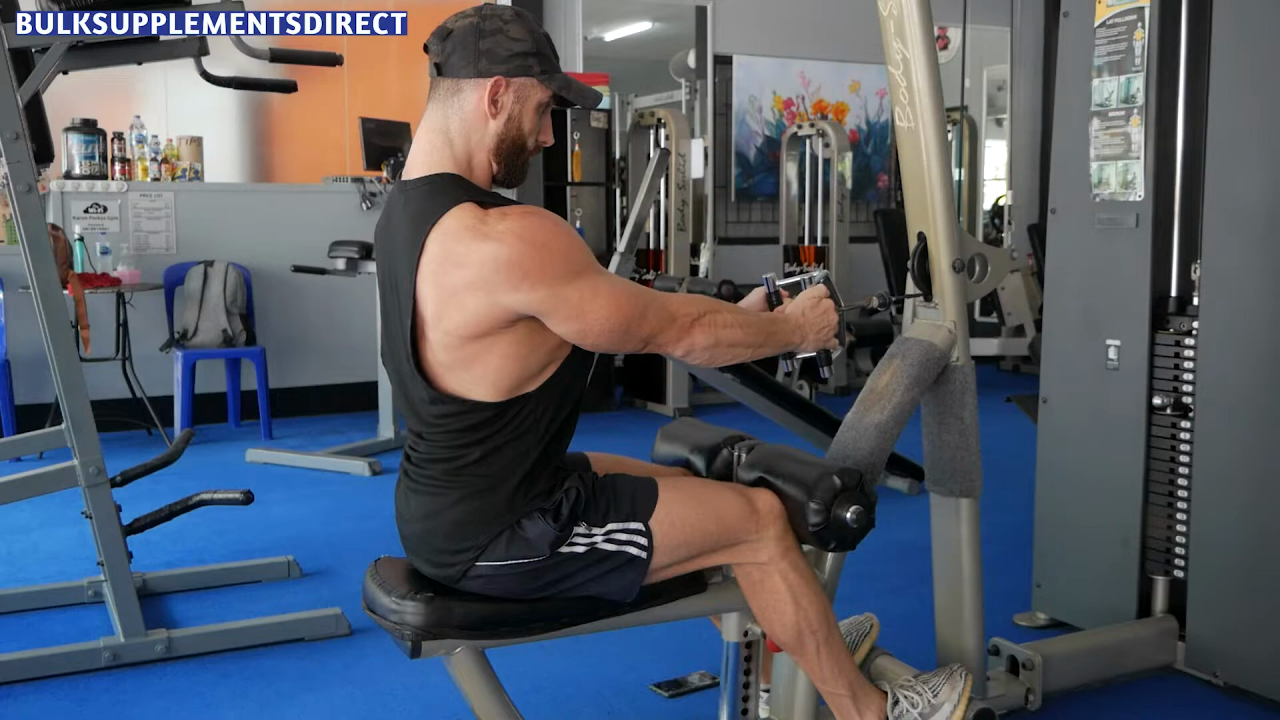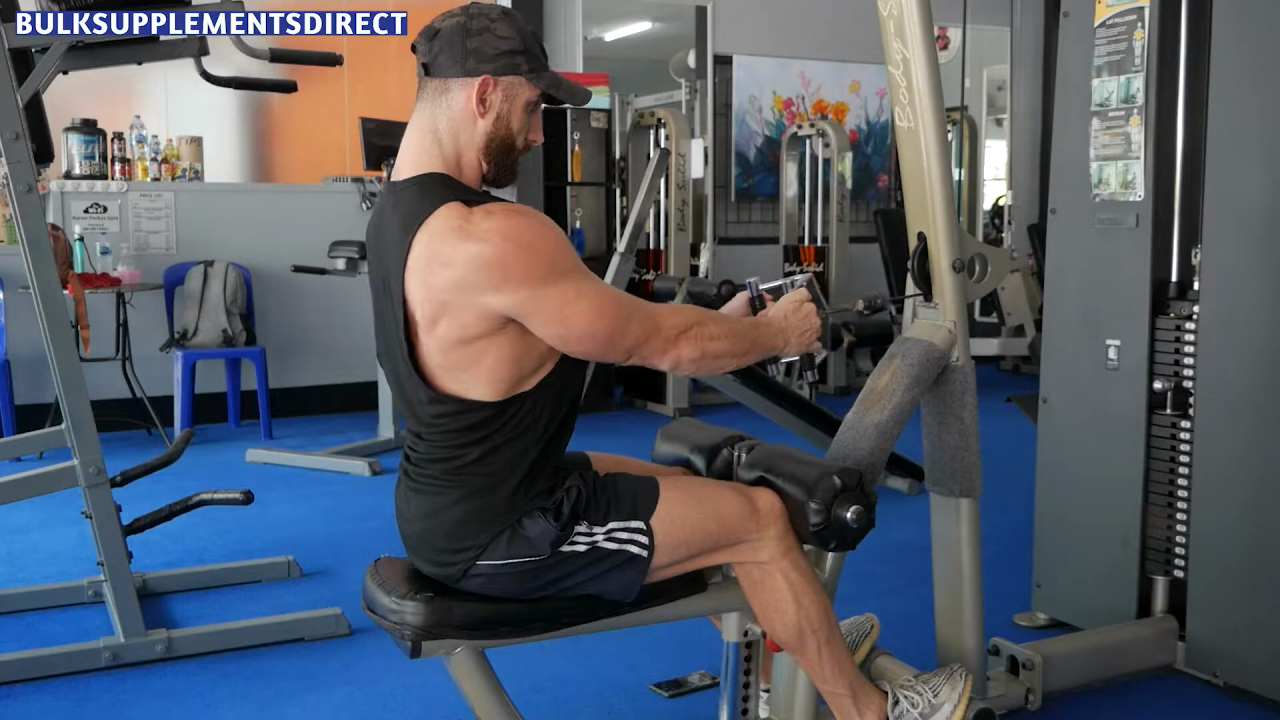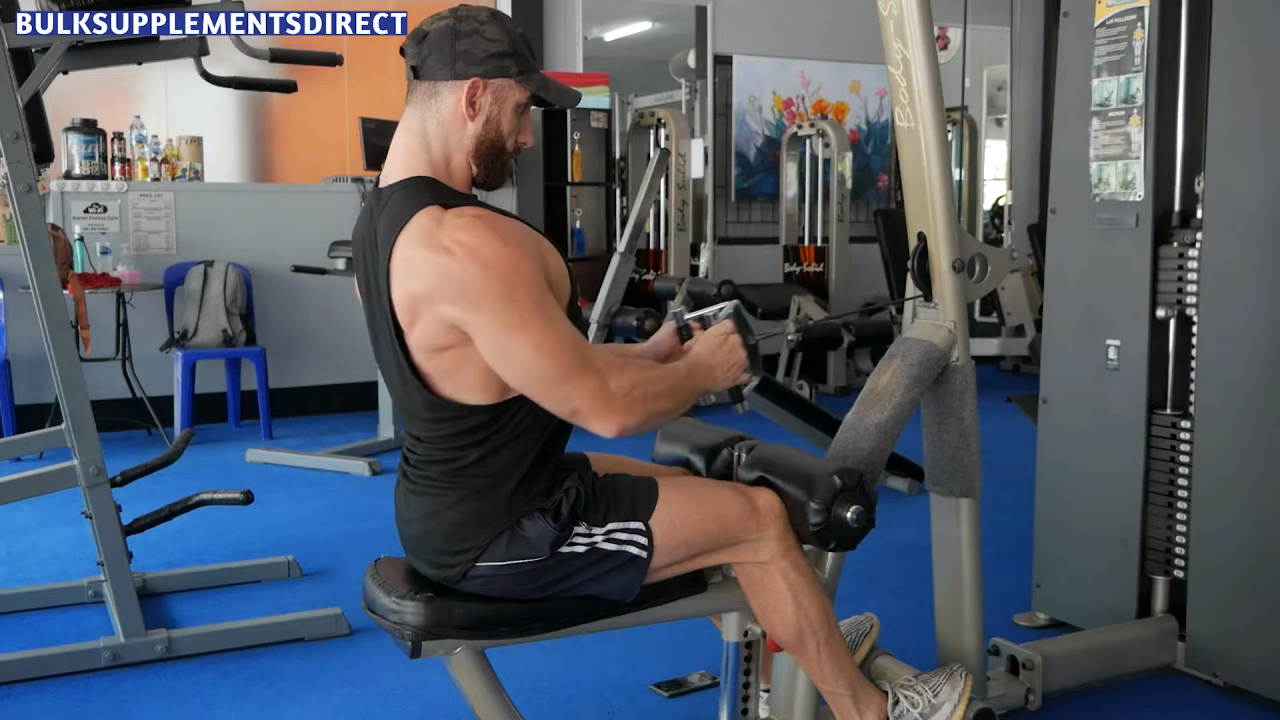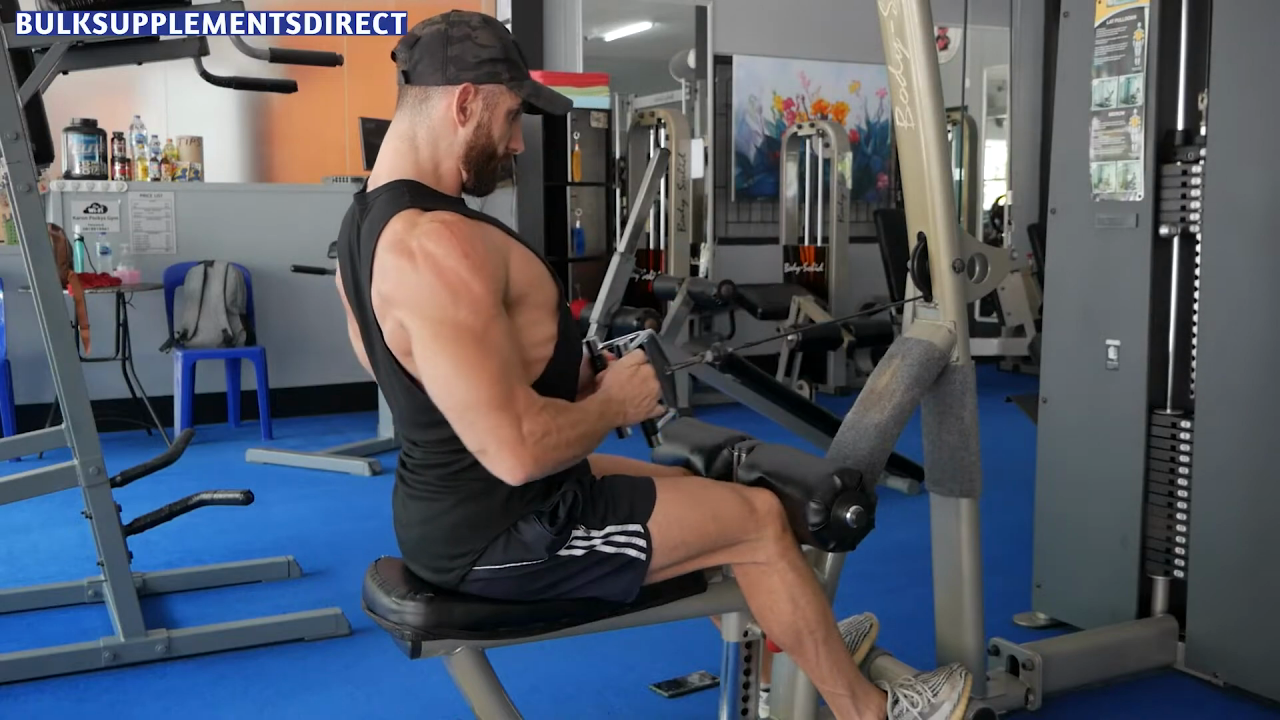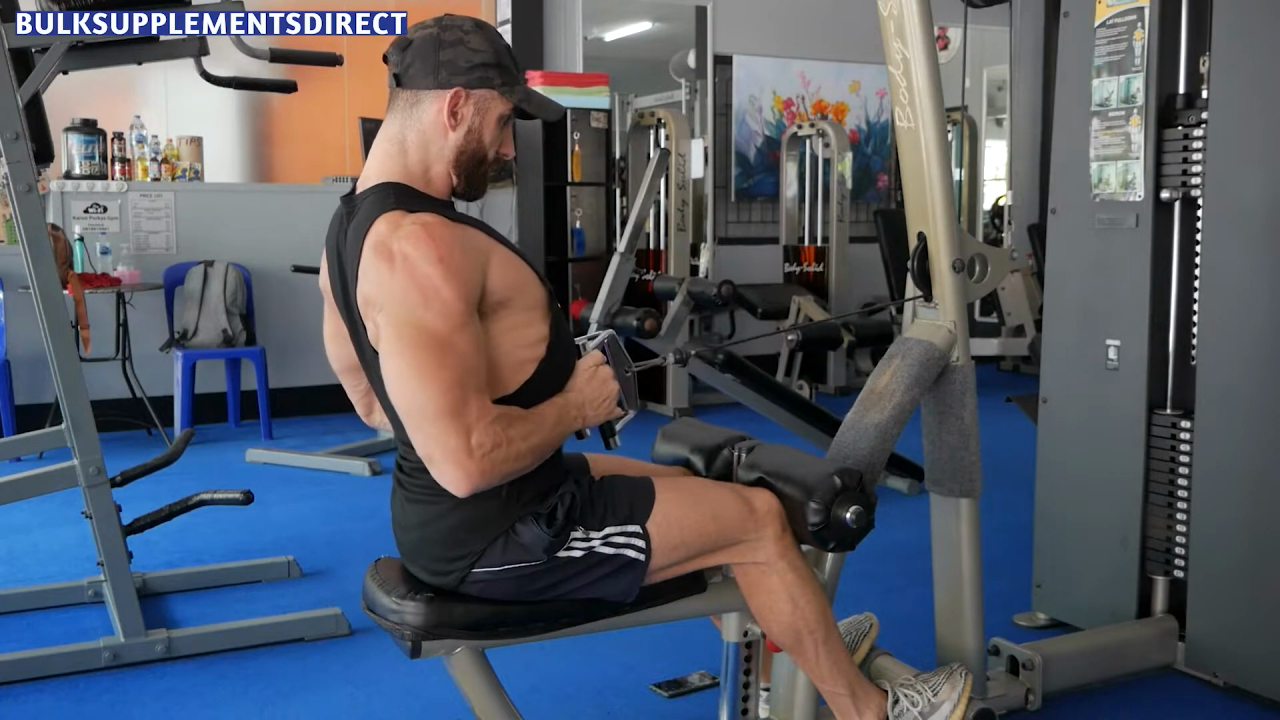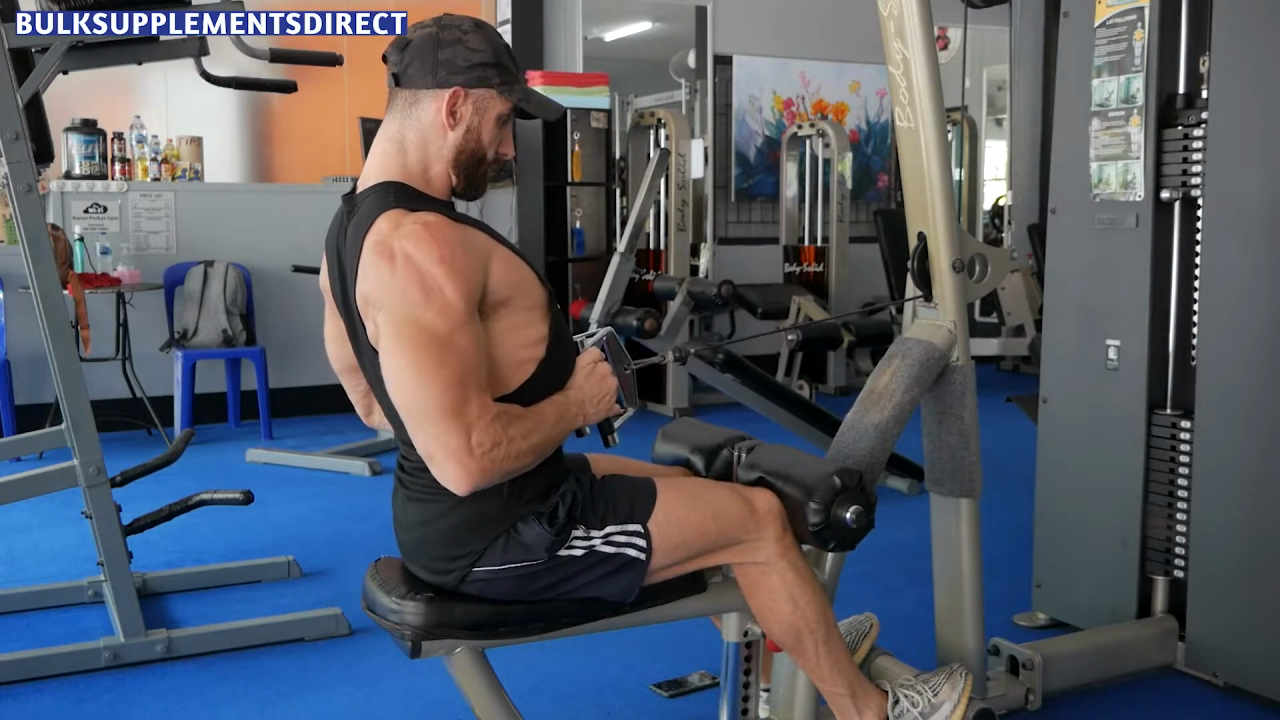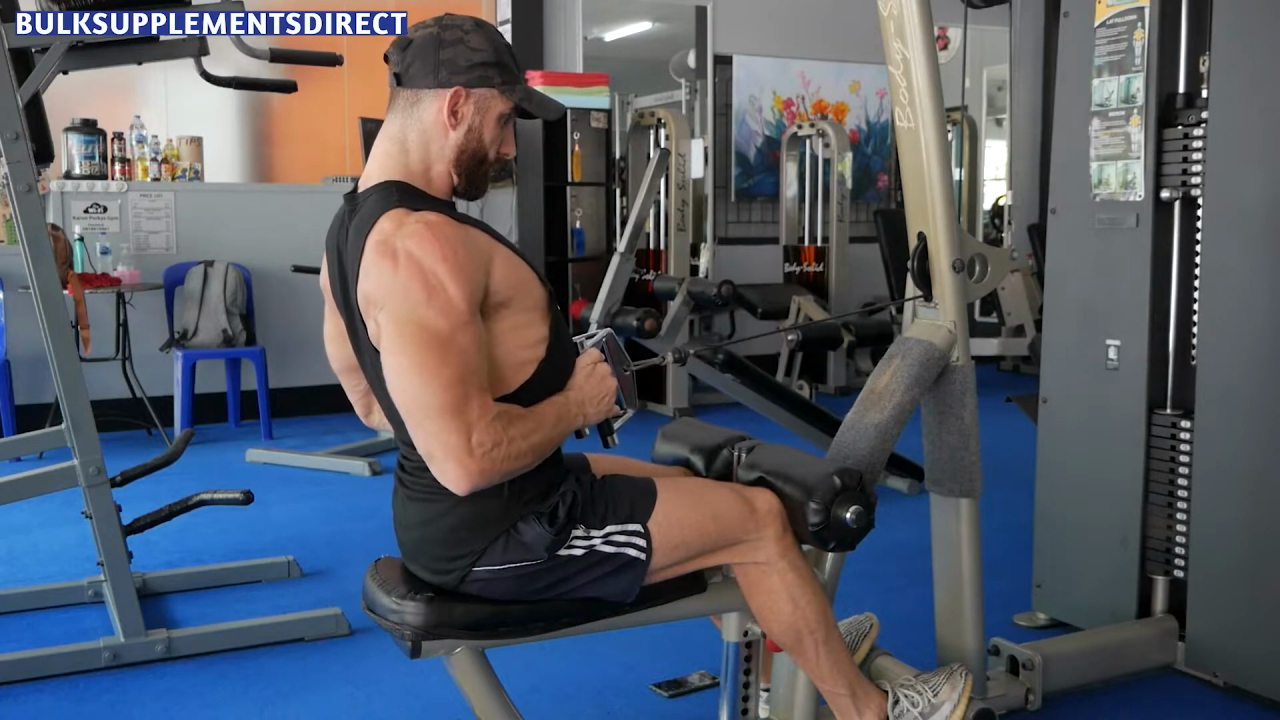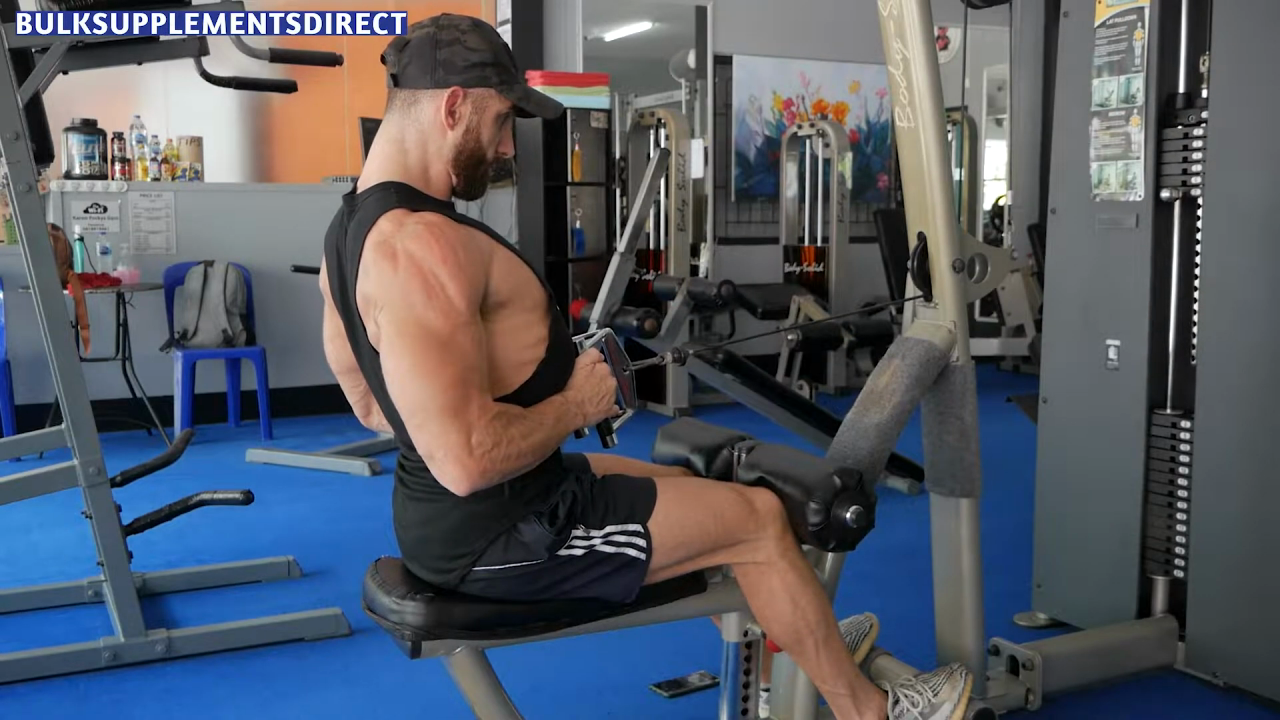
dt=0.2s
person 1, frame 1
left shoulder: (413, 205)
right shoulder: (503, 241)
right elbow: (676, 331)
left wrist: (741, 317)
right wrist: (794, 328)
left hip: (452, 502)
right hip: (501, 532)
left knee: (700, 490)
right knee: (758, 519)
left ankle: (797, 648)
person 1, frame 2
left shoulder: (402, 207)
right shoulder: (488, 238)
right elbow: (661, 342)
left wrist: (728, 322)
right wrist: (777, 333)
left hip: (451, 501)
right hip: (503, 530)
left knee: (695, 490)
right knee: (760, 519)
left ankle: (801, 649)
person 1, frame 3
left shoulder: (387, 215)
right shoulder: (465, 244)
right elbow: (607, 406)
left wrist: (642, 356)
right wrist: (705, 370)
left hip: (452, 502)
right hip: (503, 531)
left knee: (690, 488)
right knee: (759, 519)
left ankle: (806, 645)
person 1, frame 4
left shoulder: (371, 221)
right shoulder: (437, 246)
right elbow: (518, 452)
left wrist: (571, 382)
right wrist: (613, 405)
left hip: (446, 507)
right hip: (502, 532)
left knee: (695, 489)
right knee: (758, 519)
left ankle: (800, 645)
person 1, frame 5
left shoulder: (357, 225)
right shoulder: (419, 247)
right elbow: (468, 460)
left wrist: (549, 381)
right wrist: (575, 407)
left hip: (441, 513)
right hip: (499, 532)
left knee: (688, 488)
right knee: (757, 519)
left ankle: (798, 650)
person 1, frame 6
left shoulder: (357, 225)
right shoulder: (419, 247)
right elbow: (466, 459)
left wrist: (548, 382)
right wrist: (576, 403)
left hip: (444, 515)
right hip: (499, 532)
left knee: (687, 487)
right knee: (758, 518)
left ankle: (800, 649)
person 1, frame 7
left shoulder: (357, 226)
right shoulder: (421, 245)
right elbow: (468, 458)
left wrist: (547, 381)
right wrist: (576, 403)
left hip: (444, 516)
right hip: (501, 532)
left knee: (689, 488)
right knee: (758, 518)
left ankle: (803, 648)
person 1, frame 8
left shoulder: (355, 226)
right shoulder: (420, 247)
right elbow: (467, 460)
left wrist: (550, 378)
right wrist: (575, 403)
left hip: (442, 515)
right hip: (501, 533)
left knee: (688, 487)
right knee: (758, 518)
left ankle: (801, 647)
